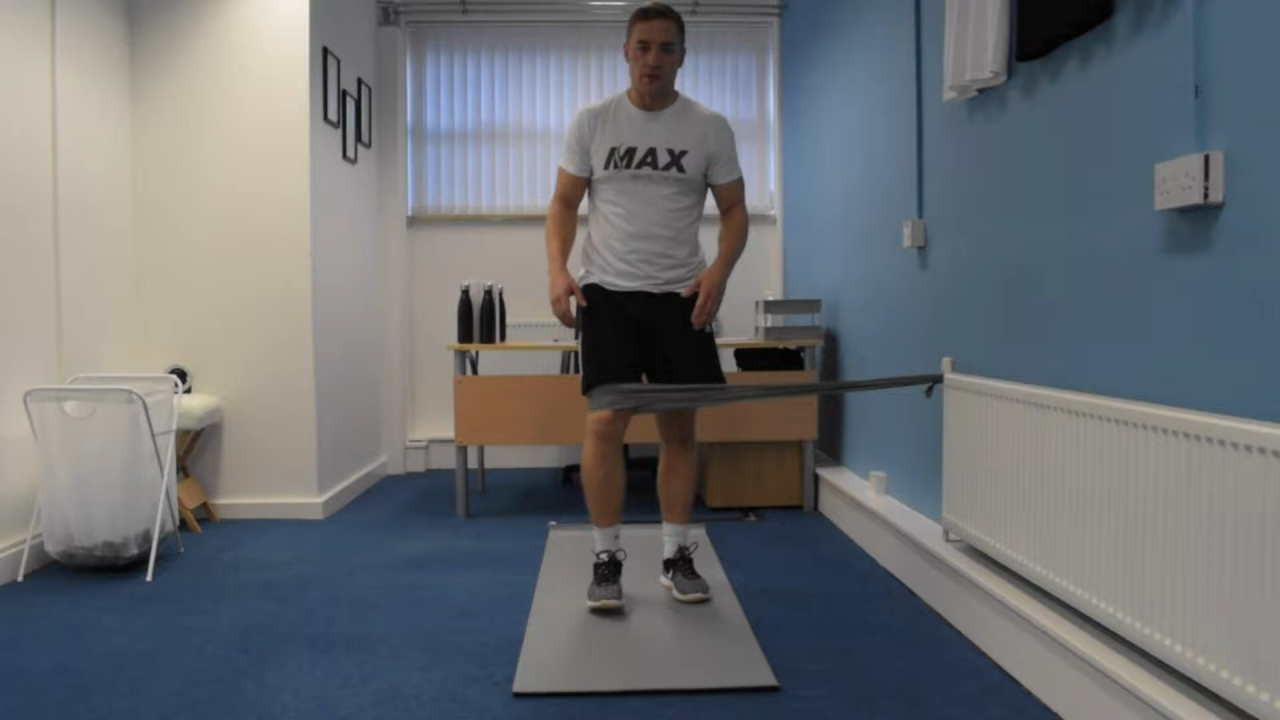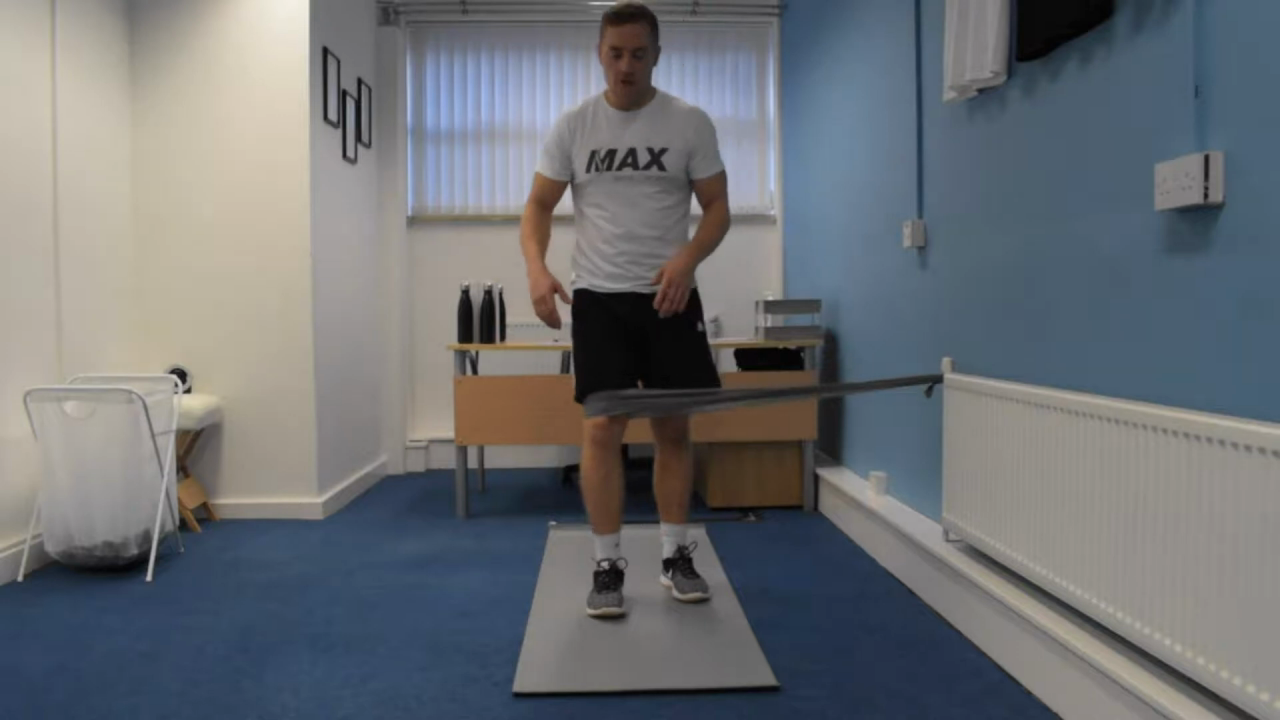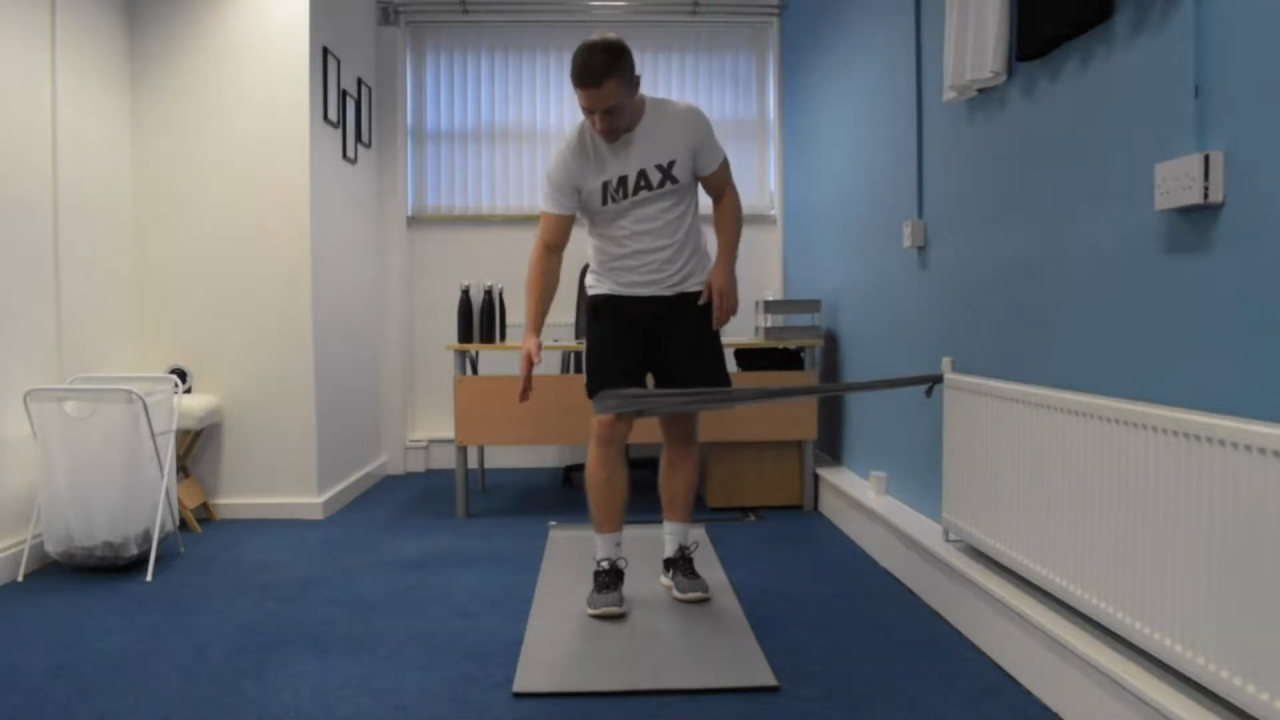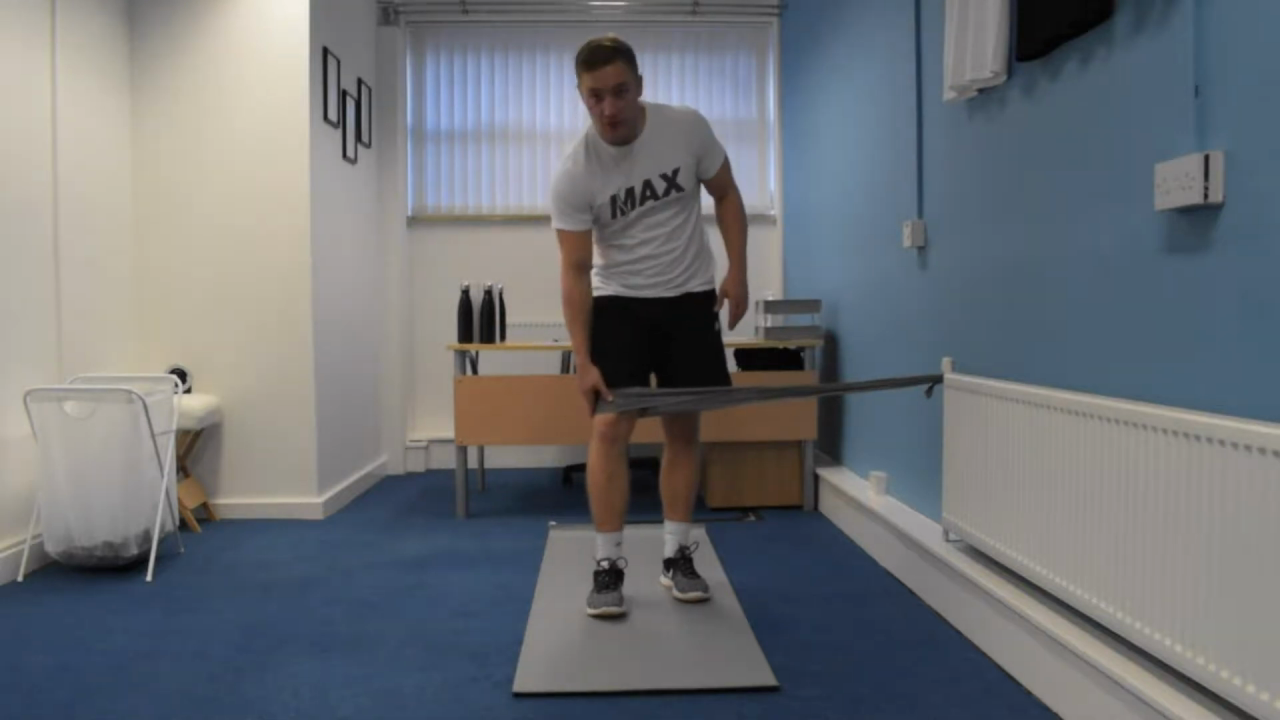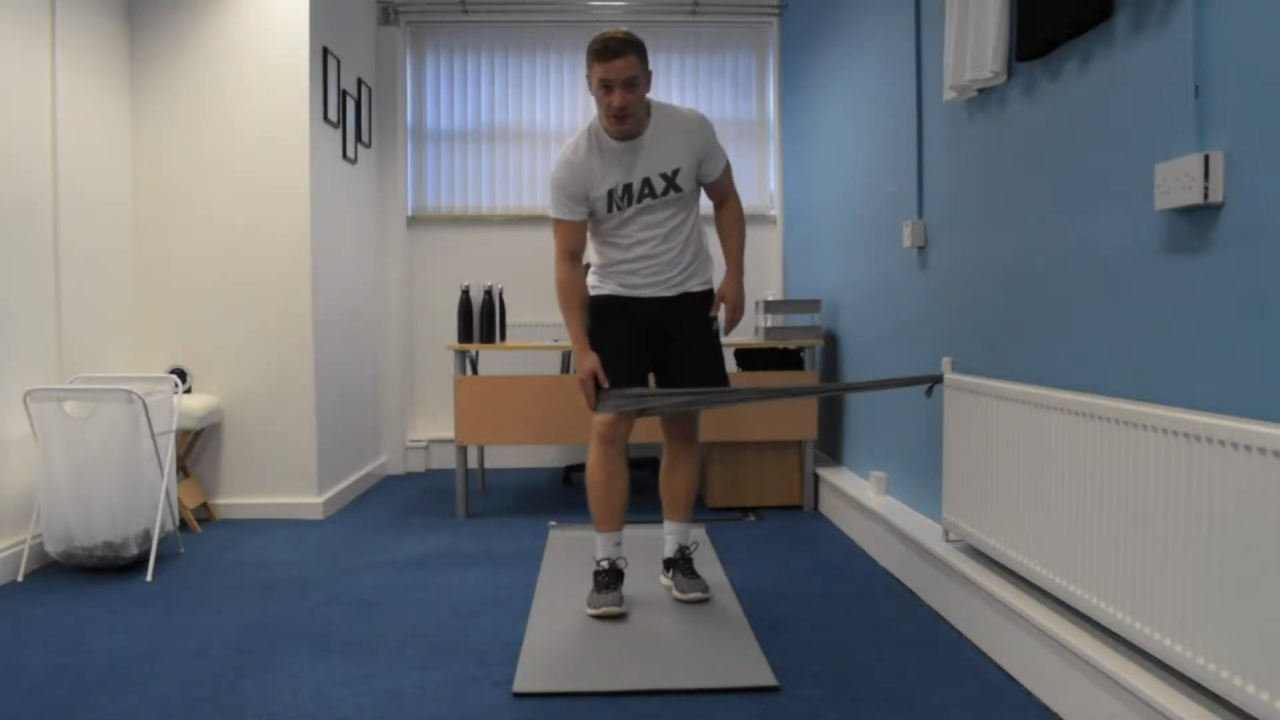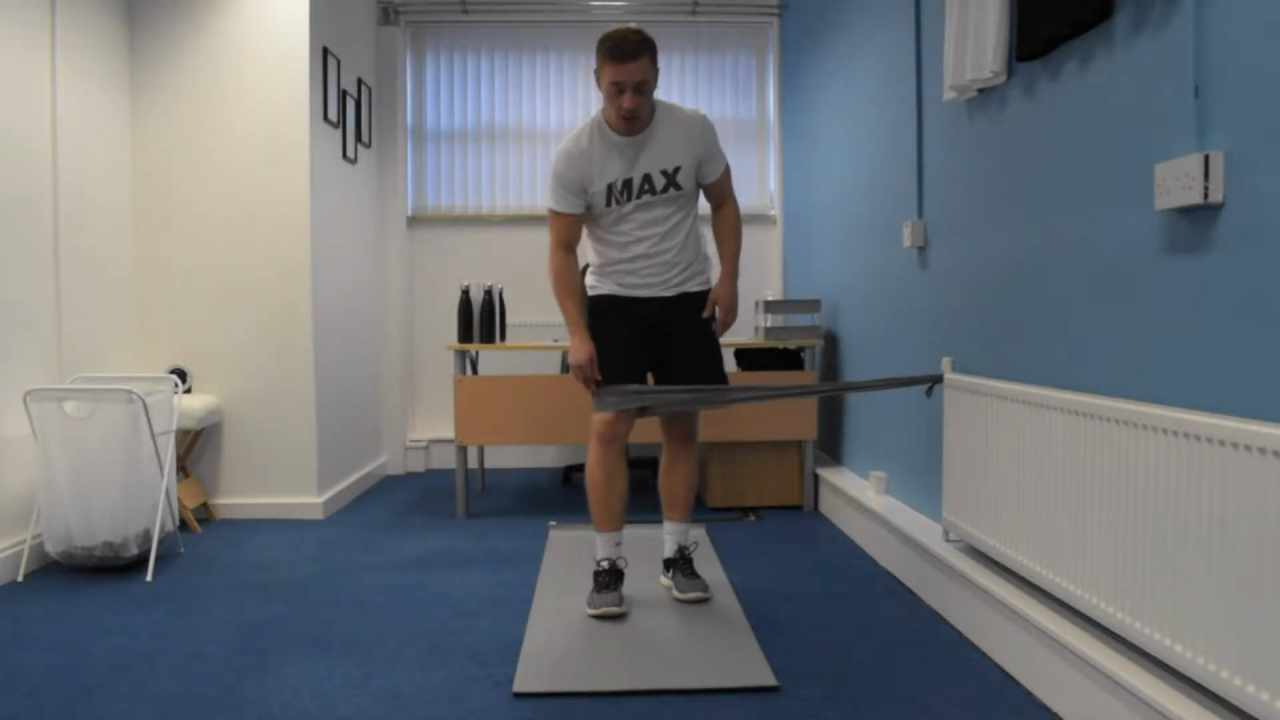
dt=0.5s
person 1, frame 1
left shoulder: (710, 128)
right shoulder: (591, 122)
left elbow: (734, 210)
right elbow: (564, 203)
left wrist: (721, 269)
right wrist: (558, 269)
left hip: (680, 298)
right hip: (608, 295)
left knee: (679, 430)
right knee: (605, 424)
left ankle: (676, 557)
right ankle: (606, 559)
person 1, frame 2
left shoulder: (690, 123)
right shoulder: (572, 125)
left elbow: (717, 207)
right elbow: (539, 203)
left wrist: (687, 257)
right wrist: (537, 268)
left hip: (669, 297)
right hip: (599, 299)
left knee: (673, 430)
right knee: (602, 430)
left ankle: (676, 556)
right ankle: (607, 566)
person 1, frame 3
left shoulder: (686, 122)
right shoulder: (569, 158)
left elbow: (724, 195)
right elbow: (549, 249)
left wrist: (724, 266)
right wrist: (533, 334)
left hip: (686, 298)
right hip: (615, 301)
left knee: (682, 427)
right knee: (608, 426)
left ankle: (677, 556)
right ankle: (608, 566)
person 1, frame 4
left shoulder: (687, 126)
right shoulder: (574, 173)
left elbow: (726, 195)
right elbow: (576, 271)
left wrist: (737, 270)
right wrist: (583, 359)
left hip: (690, 298)
right hip: (620, 303)
left knee: (683, 427)
right knee: (610, 426)
left ankle: (677, 555)
right ankle: (608, 565)
person 1, frame 5
left shoulder: (691, 129)
right shoulder: (574, 163)
left elbow: (726, 200)
right elbow: (569, 259)
left wrist: (734, 275)
right wrist: (581, 347)
left hip: (689, 298)
right hip: (616, 302)
left knee: (682, 427)
right knee: (610, 427)
left ankle: (677, 556)
right ankle: (607, 566)
person 1, frame 6
left shoulder: (694, 129)
right shoulder: (575, 154)
left elbow: (724, 204)
right elbow: (563, 248)
left wrist: (728, 278)
right wrist: (577, 333)
left hip: (687, 299)
right hip: (615, 302)
left knee: (681, 428)
right knee: (609, 428)
left ankle: (677, 556)
right ankle: (608, 565)
